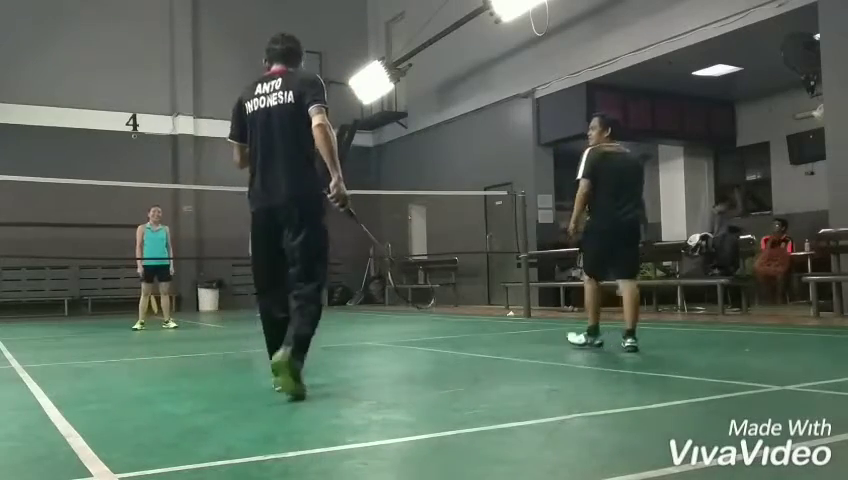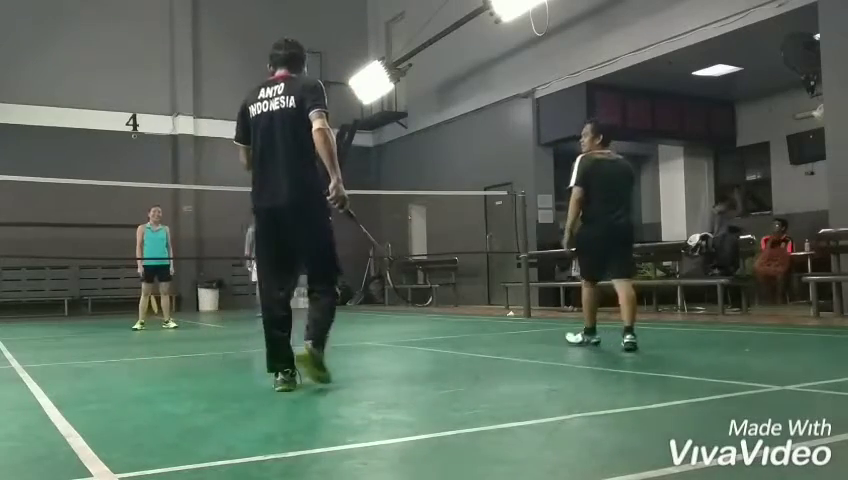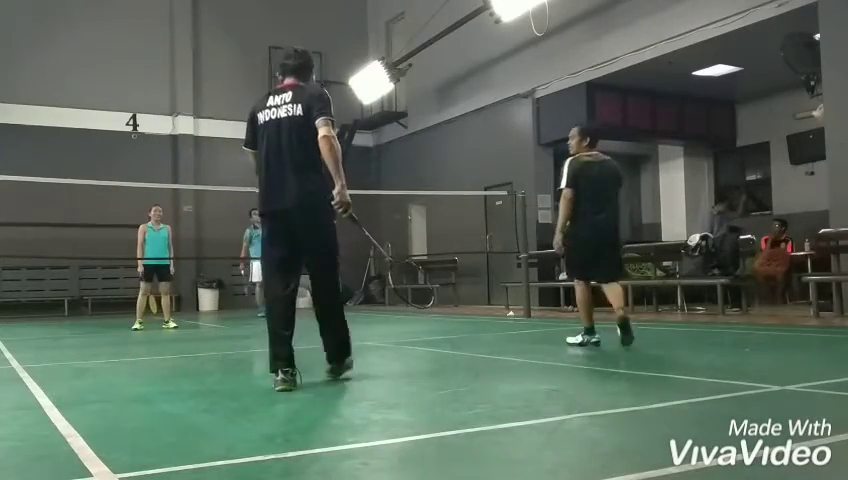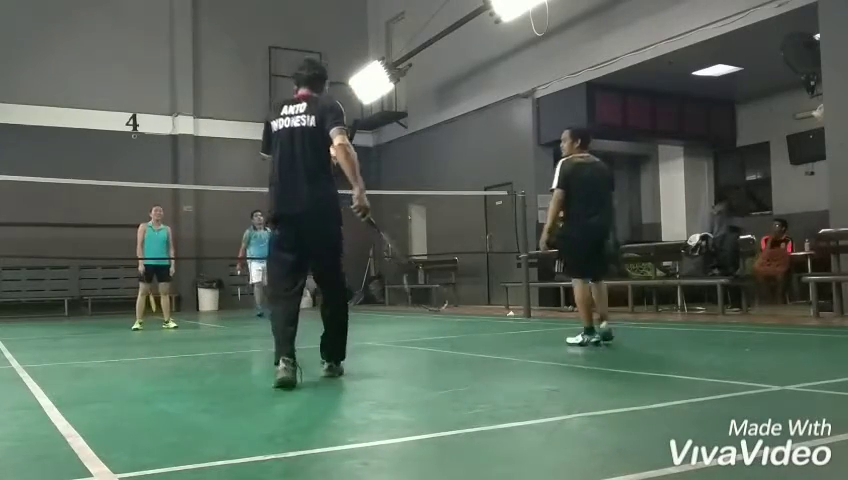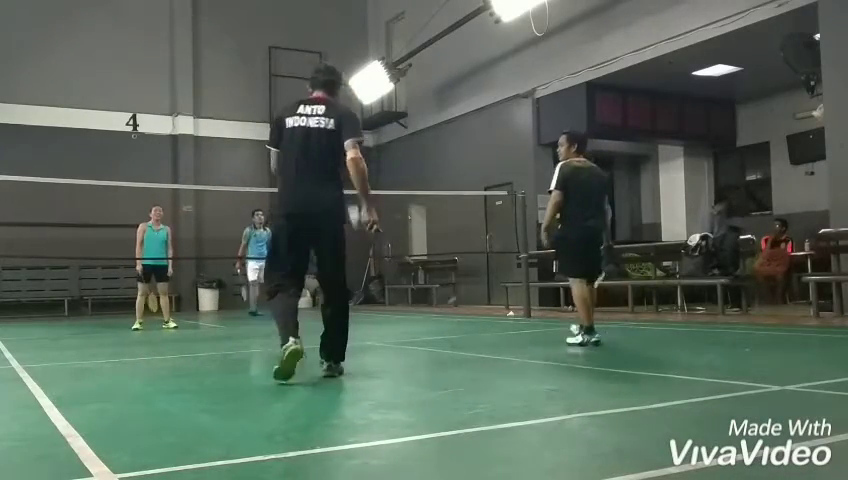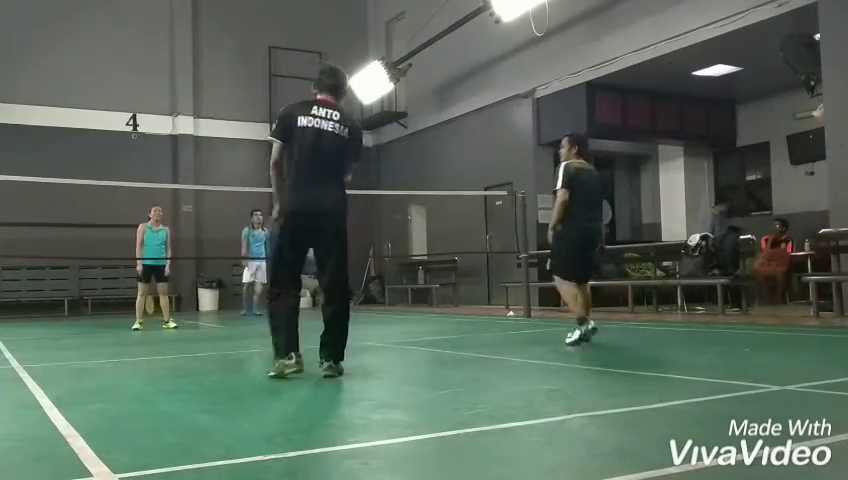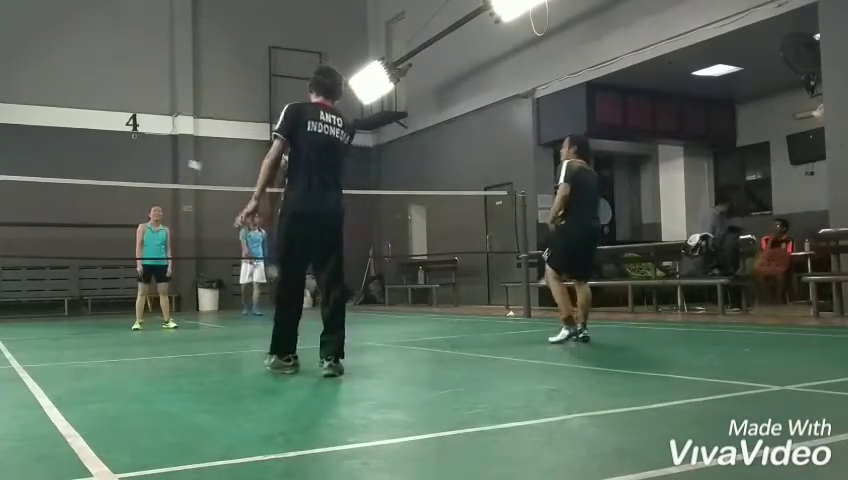
dt=0.2s
person 1, frame 1
left shoulder: (247, 96)
right shoulder: (307, 82)
left elbow: (240, 158)
right elbow: (319, 126)
right wrist: (336, 176)
left hip: (262, 201)
right hip: (301, 197)
left knee: (270, 288)
right knee: (307, 281)
left ankle: (280, 359)
right ankle: (289, 354)
person 1, frame 2
left shoulder: (251, 100)
right shoulder: (308, 87)
right elbow: (320, 130)
right wrist: (335, 179)
left hip: (265, 203)
right hip: (304, 199)
left knee: (274, 286)
right knee: (323, 278)
left ankle: (282, 369)
right ankle: (312, 346)
person 1, frame 3
left shoulder: (260, 107)
right shoulder: (315, 95)
right elbow: (325, 137)
right wrist: (340, 184)
left hip: (273, 207)
right hip: (311, 203)
left knee: (278, 288)
right knee: (325, 284)
left ankle: (283, 368)
right ankle: (337, 359)
person 1, frame 4
left shoulder: (274, 114)
right shoulder: (327, 106)
right elbow: (341, 145)
right wrist: (358, 189)
left hip: (284, 212)
right hip: (321, 210)
left knee: (283, 289)
right knee: (332, 287)
left ankle: (285, 359)
right ankle: (332, 359)
person 1, frame 5
left shoulder: (286, 114)
right shoulder: (343, 115)
left elbow: (275, 166)
right elbow: (354, 159)
right wrist: (367, 205)
left hip: (289, 210)
right hip: (329, 210)
left knee: (282, 283)
right knee: (334, 286)
left ankle: (290, 338)
right ankle: (332, 358)
person 1, frame 6
left shoulder: (292, 112)
right shoulder: (350, 125)
left elbow: (275, 161)
left wrist: (278, 201)
left hip: (295, 208)
right hip: (332, 212)
left knee: (283, 283)
right knee: (335, 286)
left ankle: (287, 354)
right ankle: (331, 358)
person 1, frame 7
left shoulder: (295, 111)
right shoulder: (346, 127)
left elbow: (274, 157)
left wrist: (256, 199)
left hip: (298, 210)
right hip: (332, 213)
left knee: (290, 284)
right knee: (333, 286)
left ankle: (285, 355)
right ankle: (331, 357)
person 2, frame 1
left shoulder: (593, 154)
right shoulder: (633, 160)
left elbow: (584, 190)
right elbow: (638, 198)
left wrist: (574, 221)
right wrist: (641, 226)
left hip: (601, 225)
right hip: (629, 226)
left knee: (591, 278)
right knee: (627, 279)
left ankle: (592, 333)
right ankle: (630, 336)
person 2, frame 2
left shoulder: (584, 161)
right shoulder: (624, 165)
left elbow: (577, 198)
left wrist: (568, 230)
left hip: (593, 230)
right hip: (621, 229)
left knee: (589, 281)
right knee: (623, 280)
left ankle: (590, 333)
right ankle: (629, 333)
person 2, frame 3
left shoulder: (574, 164)
right shoulder: (612, 166)
left elbow: (567, 198)
right elbow: (615, 199)
left wrist: (559, 231)
left hip: (582, 231)
right hip: (609, 230)
left knee: (582, 281)
right knee: (610, 280)
left ankle: (589, 333)
right ankle: (622, 316)
person 2, frame 4
left shoulder: (566, 165)
right shoulder: (603, 167)
left elbow: (558, 199)
right elbow: (610, 201)
left wrist: (547, 231)
right wrist: (610, 230)
left hip: (576, 231)
right hip: (601, 230)
left knee: (579, 280)
right knee: (597, 278)
left ankle: (589, 333)
right ankle: (604, 322)
person 2, frame 5
left shoulder: (564, 168)
right shoulder: (598, 172)
left elbow: (556, 200)
right elbow: (605, 207)
left wrist: (546, 228)
right wrist: (606, 234)
left hip: (572, 231)
right hip: (594, 232)
left knee: (577, 280)
right knee: (589, 281)
left ankle: (588, 332)
right ankle: (585, 327)
person 2, frame 6
left shoulder: (567, 167)
right shoulder: (594, 173)
left elbow: (562, 198)
left wrist: (552, 227)
right wrist: (599, 235)
left hip: (571, 232)
right hip: (591, 232)
left knee: (563, 279)
right knee: (581, 282)
left ankle: (583, 323)
right ankle: (583, 326)
person 2, frame 7
left shoulder: (569, 166)
right shoulder: (592, 174)
left elbow: (563, 193)
left wrist: (551, 219)
left hip: (573, 229)
right hip: (591, 230)
left knee: (552, 273)
right knee: (581, 280)
left ankle: (569, 324)
right ankle: (581, 328)
